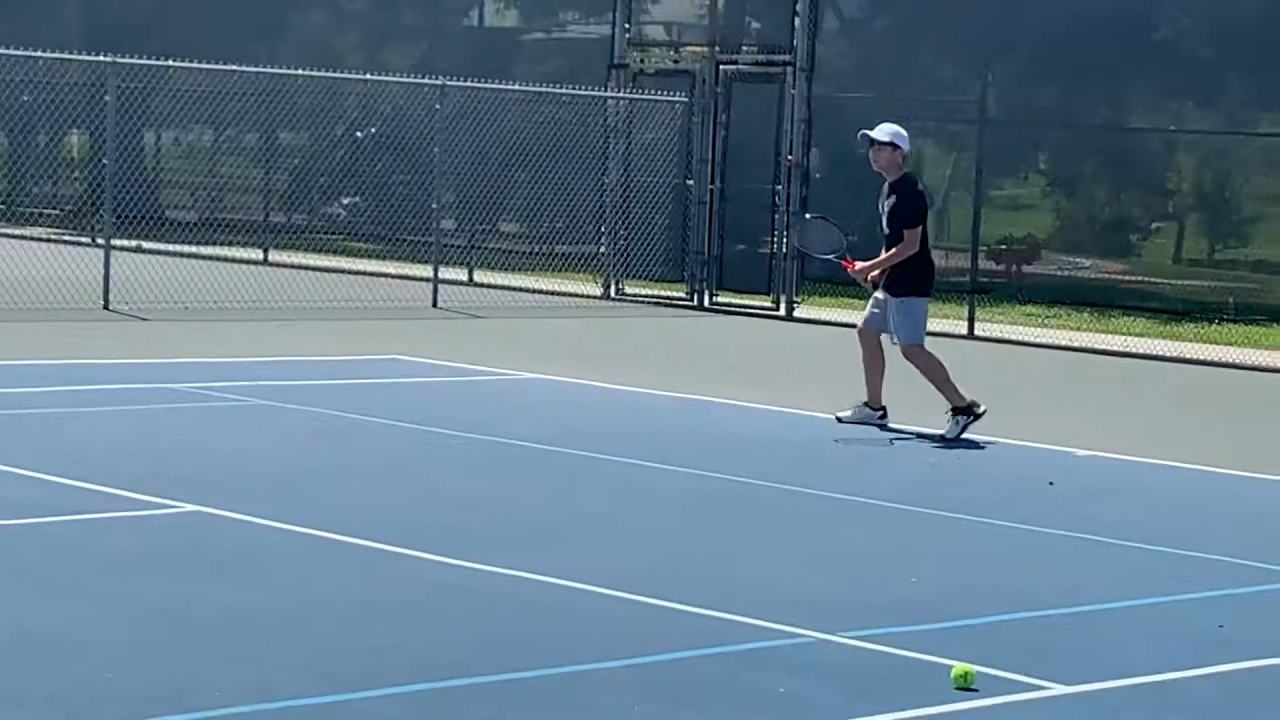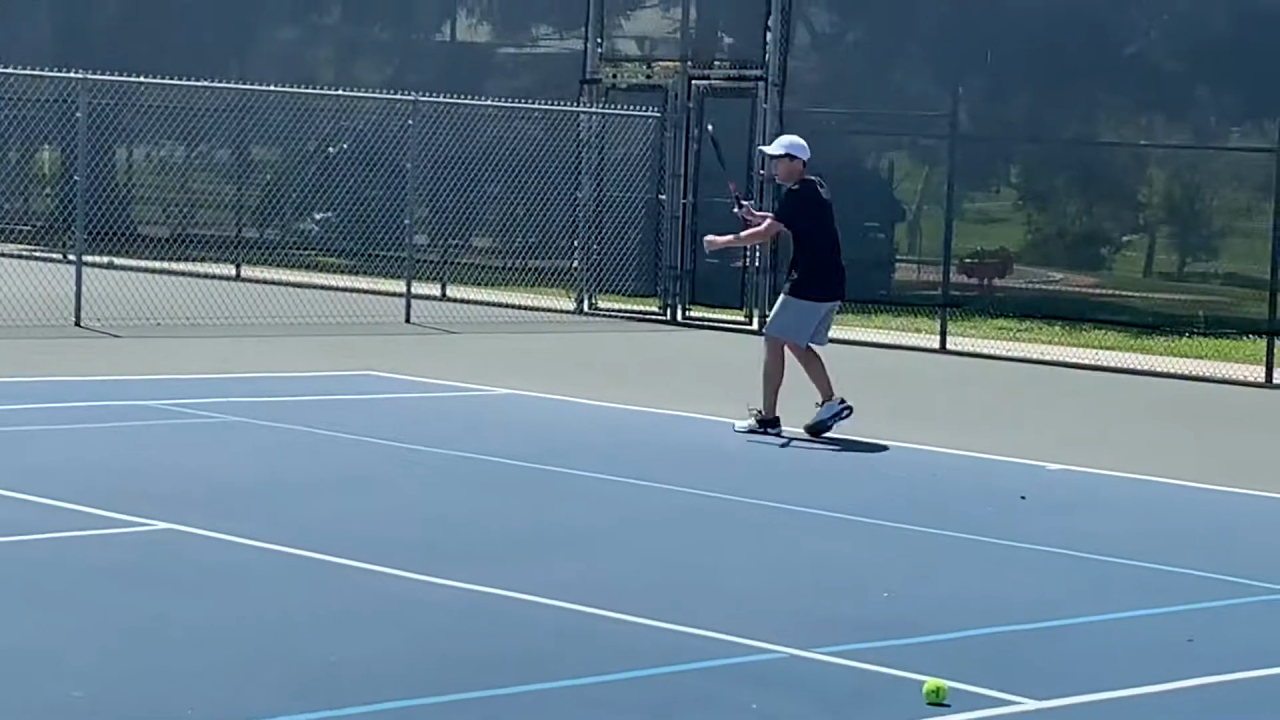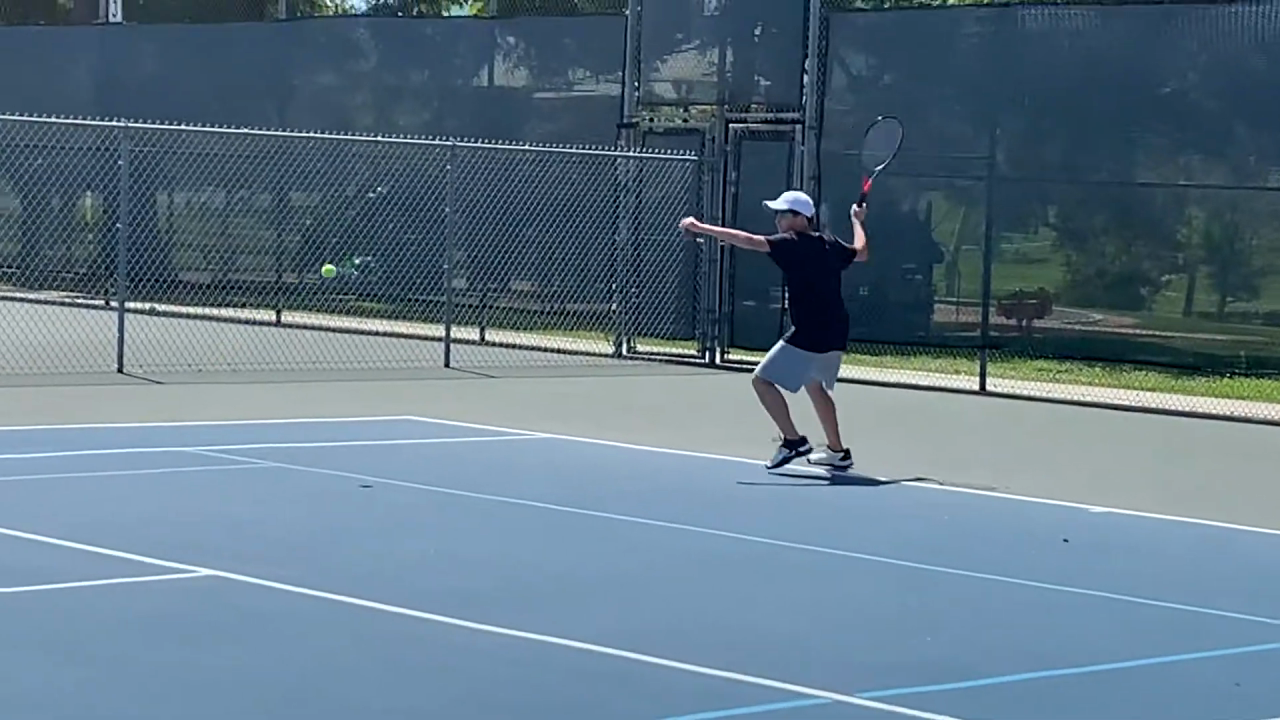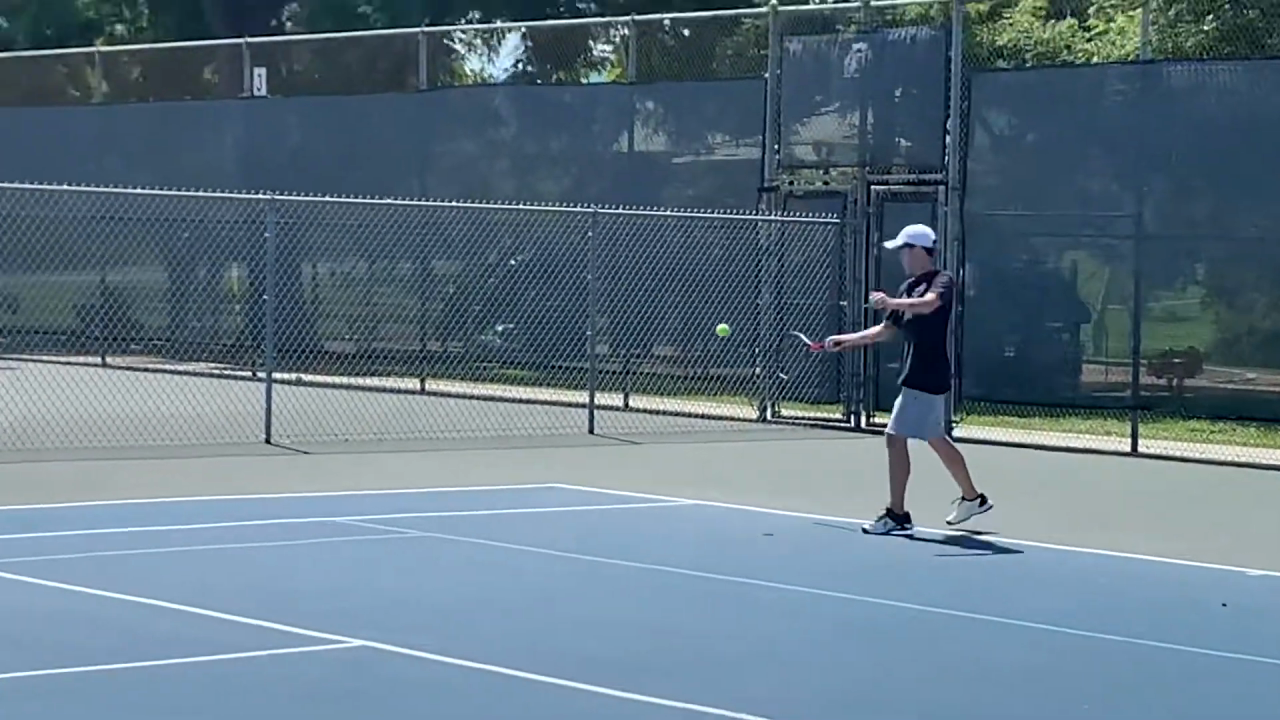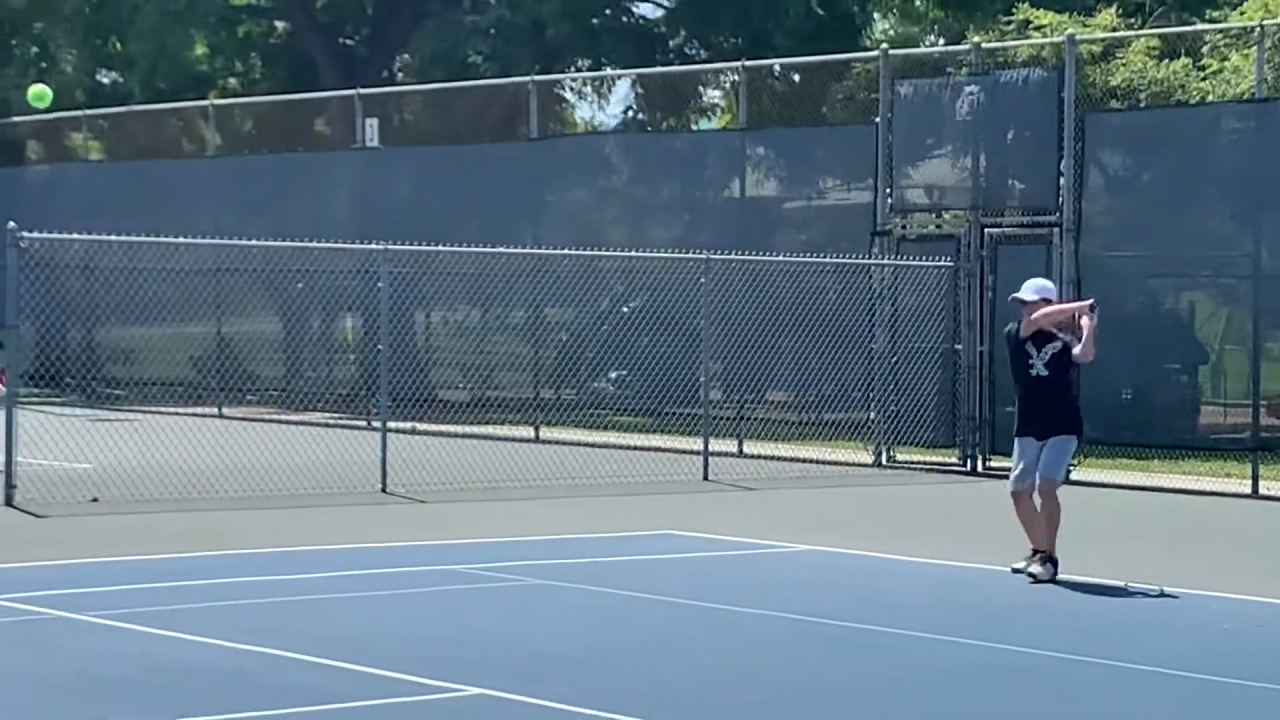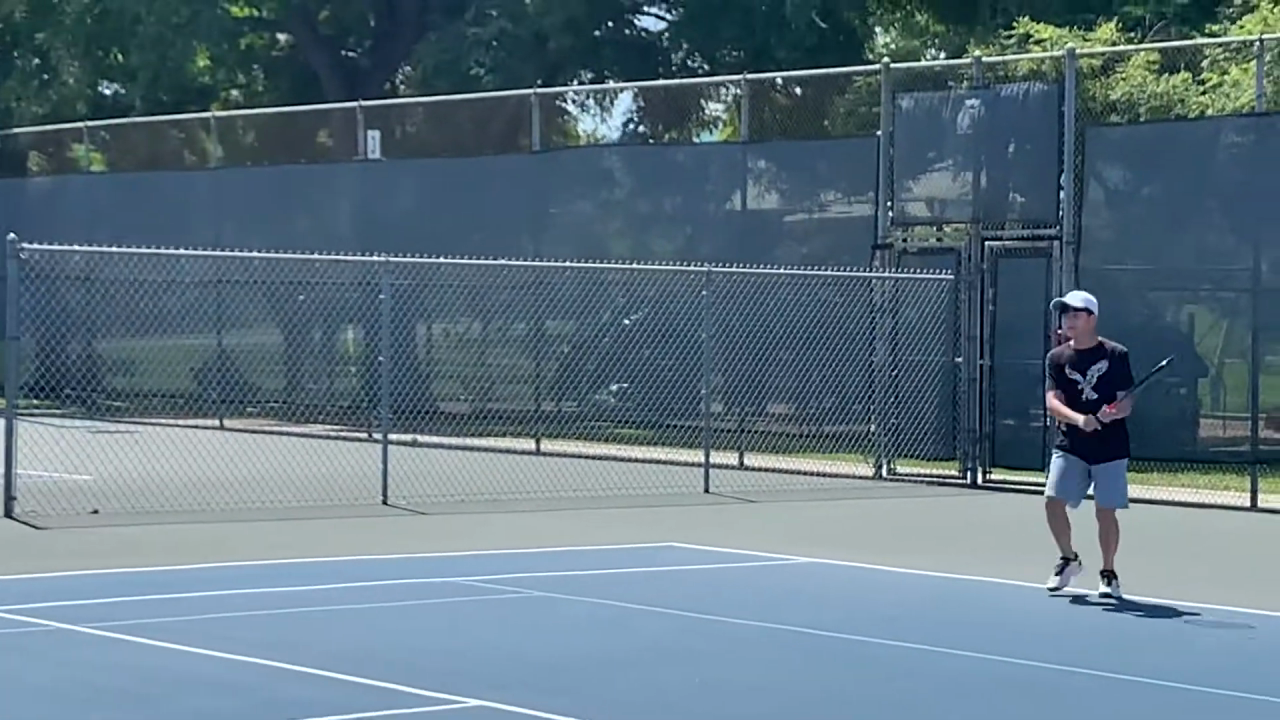
dt=0.4s
person 1, frame 1
left shoulder: (910, 191)
right shoulder: (887, 189)
left elbow: (911, 245)
left wrist: (872, 265)
right wrist: (878, 271)
left hip: (911, 283)
right hip: (893, 281)
left knee: (911, 349)
right knee: (867, 332)
left ankle: (964, 407)
right ankle: (874, 406)
person 1, frame 2
left shoulder: (796, 194)
right shoulder: (814, 188)
left elbow: (766, 233)
left wrist: (722, 241)
right wrist: (758, 216)
left hip: (808, 286)
right hip: (829, 286)
left knee: (774, 342)
right knee: (799, 345)
left ankle: (768, 417)
right ankle: (832, 403)
person 1, frame 3
left shoulder: (792, 244)
right shoulder: (830, 244)
left elbow: (750, 241)
right elbow: (861, 253)
left wrist: (701, 228)
right wrist: (858, 221)
left hip: (807, 336)
right hip: (836, 336)
left knee: (763, 380)
right knee: (814, 386)
left ankle: (793, 439)
right ankle: (838, 451)
person 1, frame 4
left shoulder: (942, 280)
right shoulder: (909, 287)
left elbow: (927, 305)
right elbow: (886, 330)
left wrist: (893, 302)
right wrist: (849, 339)
left hip: (925, 377)
right hip: (926, 376)
left knee: (895, 438)
right knee: (936, 439)
left ankle: (897, 514)
right ankle: (972, 498)
person 1, frame 5
left shoulder: (1064, 340)
right shoulder: (1015, 334)
left elbow: (1085, 355)
right elbow: (1036, 319)
left wrist: (1088, 323)
right wrist: (1082, 306)
left hip: (1063, 427)
right hip: (1028, 429)
left knee: (1046, 486)
right knee: (1019, 493)
left ankle: (1048, 558)
right ankle: (1040, 551)
person 1, frame 6
left shoulder: (1117, 355)
right shoulder: (1057, 358)
left elbow: (1125, 406)
right elbow: (1052, 402)
left wrist: (1113, 412)
right wrist: (1078, 419)
left hip: (1111, 448)
right hip: (1070, 446)
left knee: (1106, 513)
right knee: (1053, 502)
left ankle: (1108, 573)
right ankle: (1068, 558)
